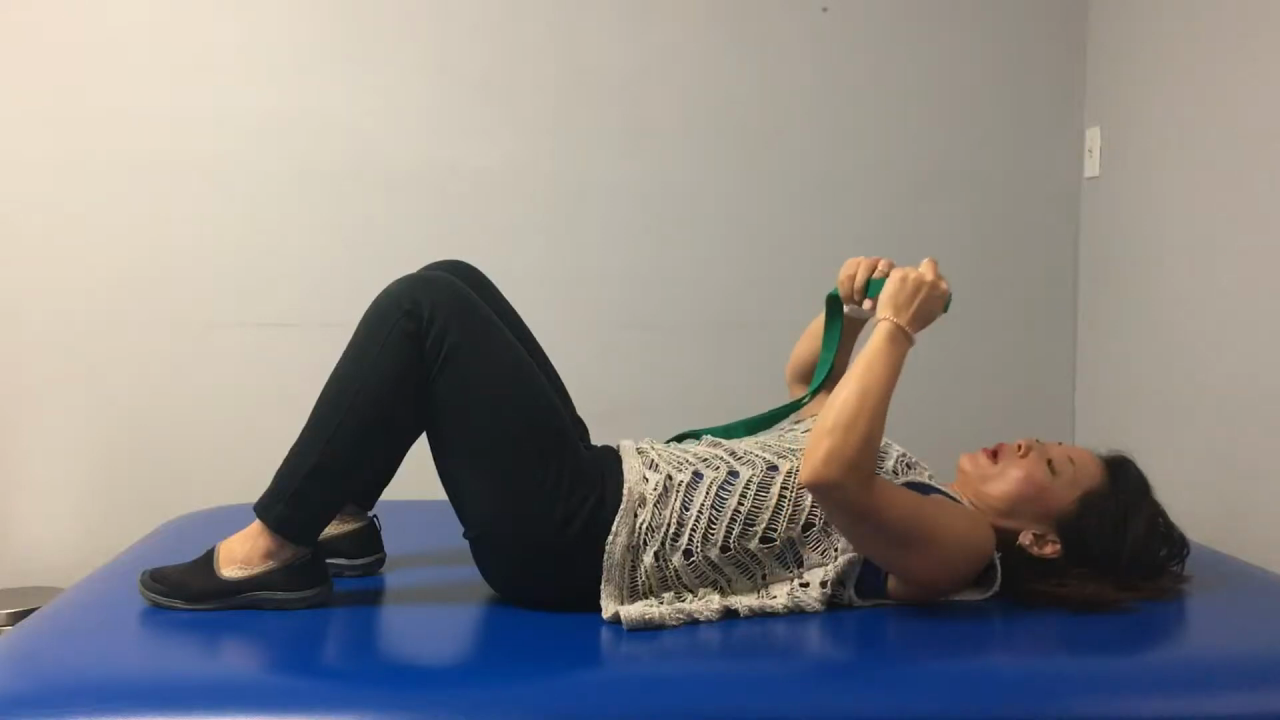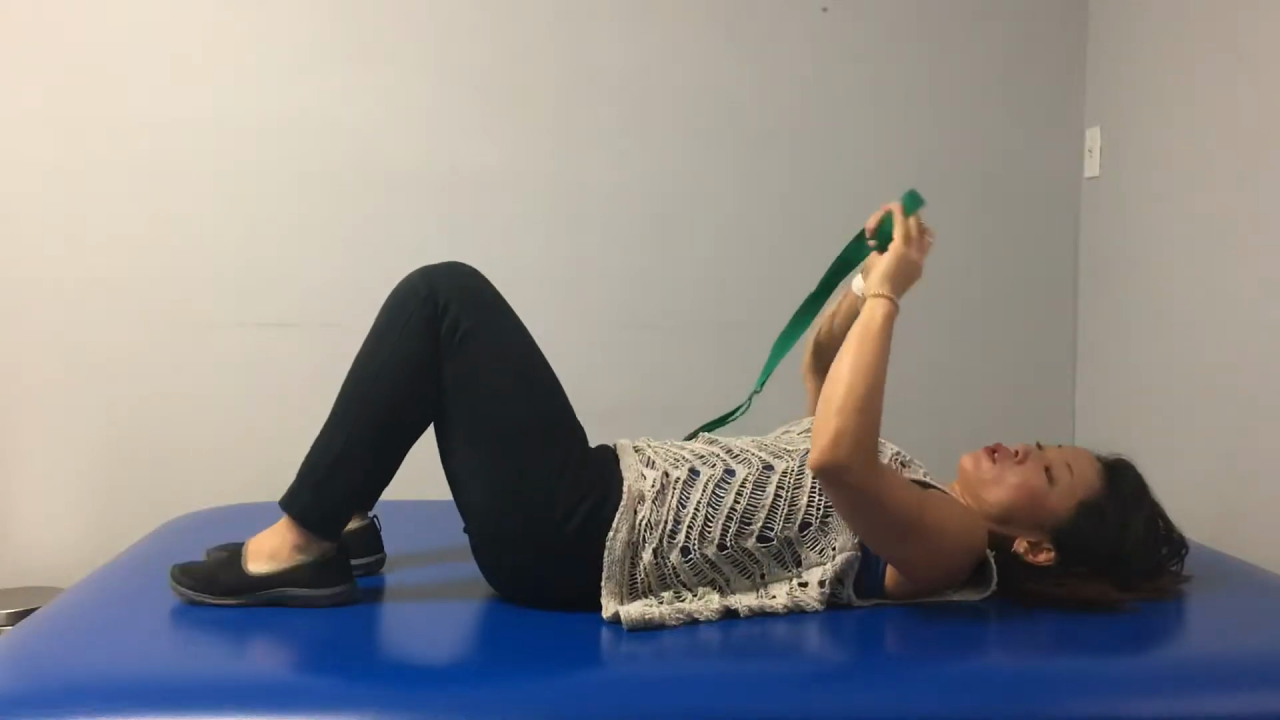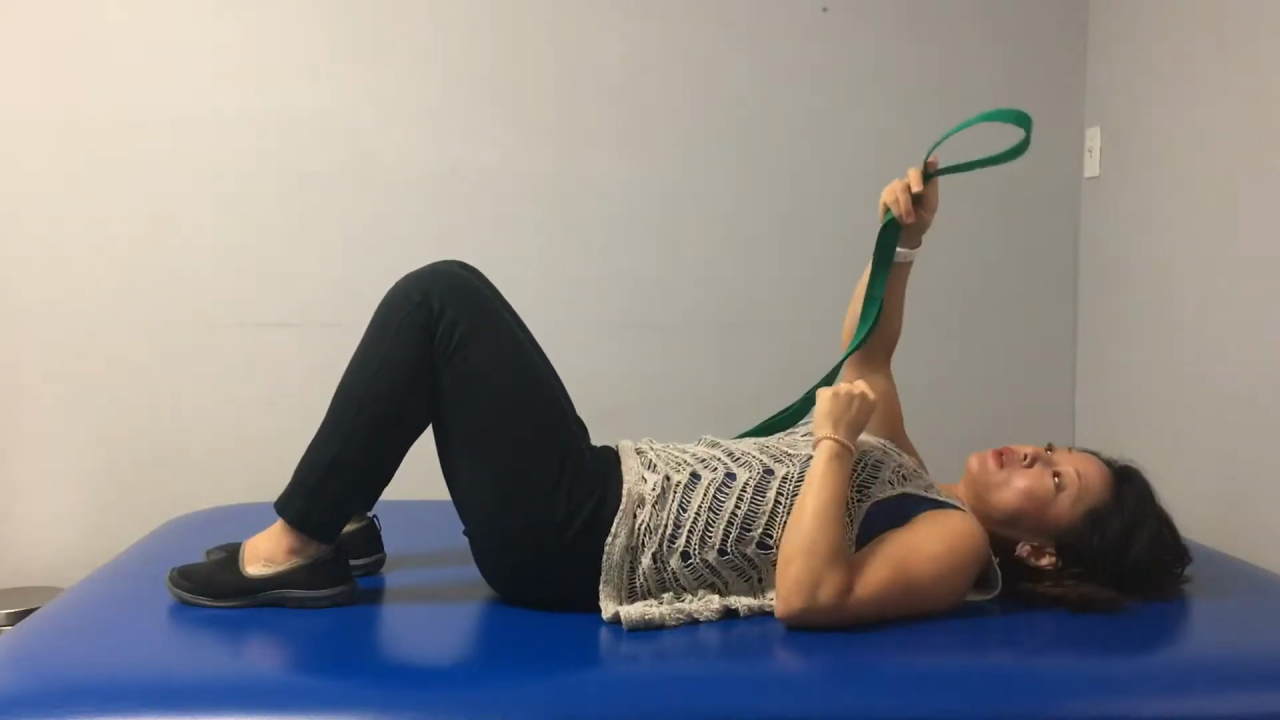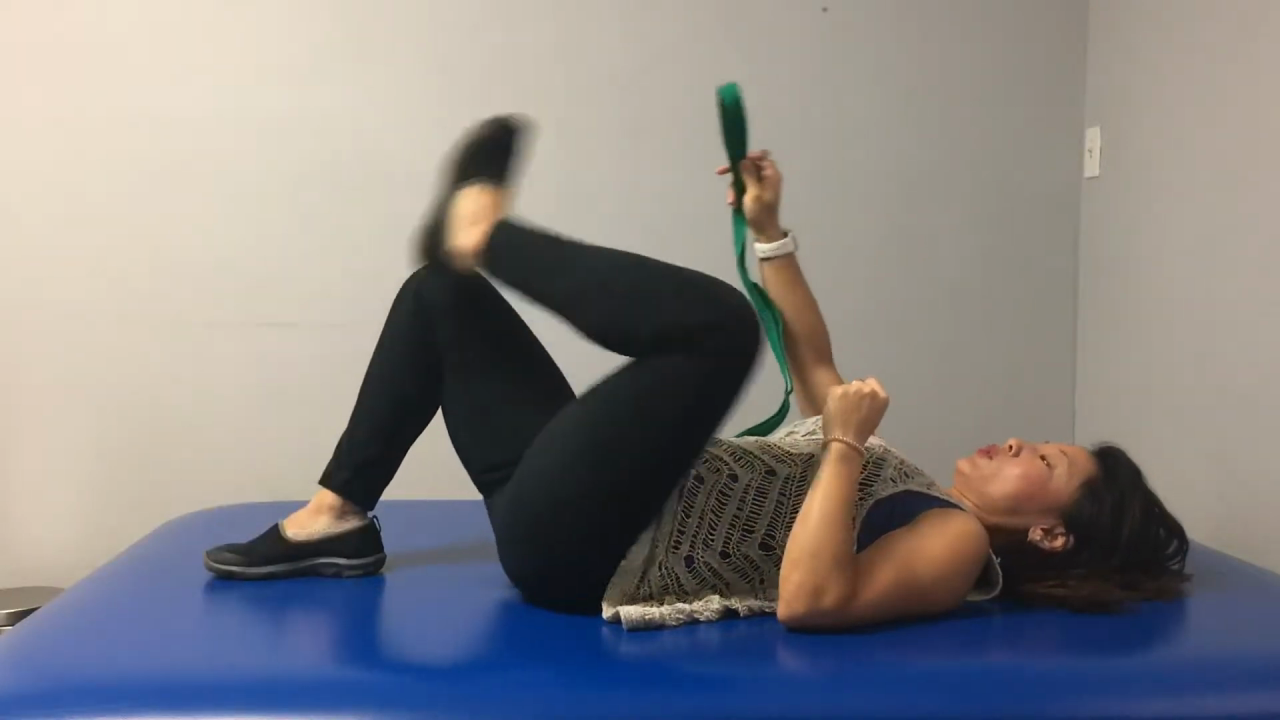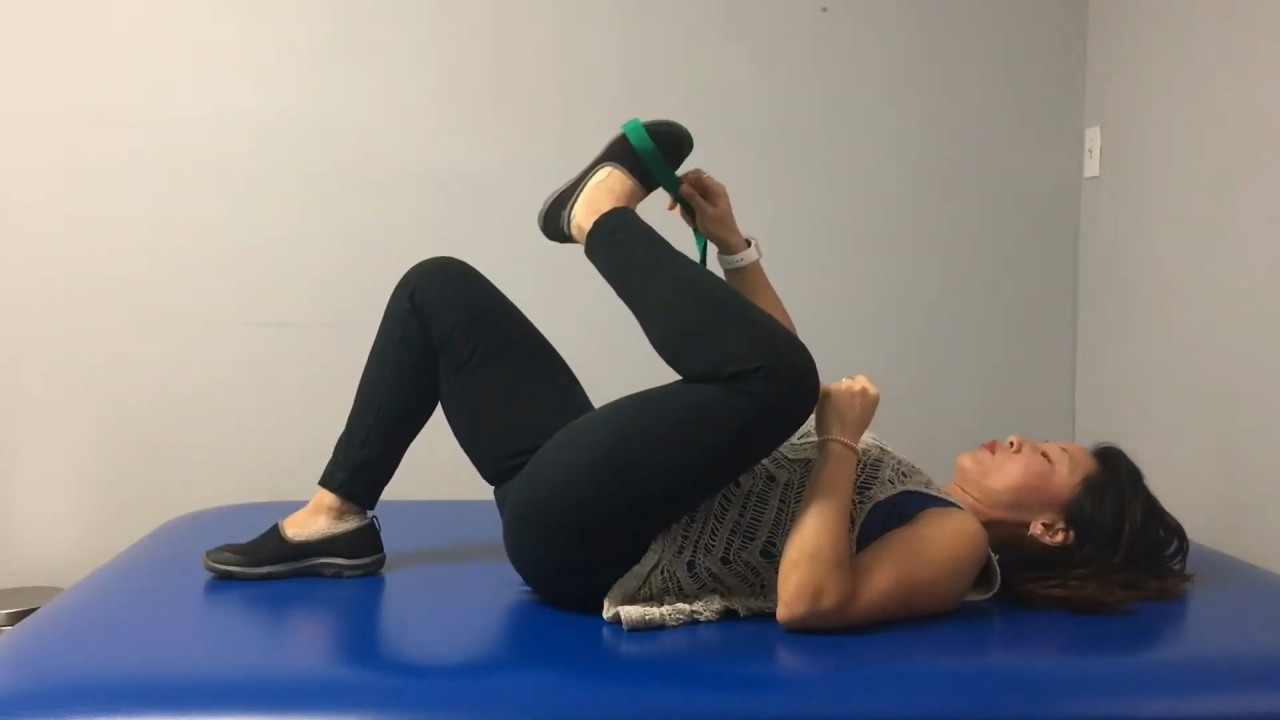
dt=1s
person 1, frame 1
left shoulder: (955, 547)
right shoulder: (923, 493)
left elbow: (825, 473)
right elbow: (806, 387)
left wrist: (897, 330)
right wrist: (849, 306)
left hip: (575, 546)
right hip: (604, 490)
left knee: (424, 307)
right knee: (451, 284)
left ankle: (274, 548)
right ankle: (338, 522)
person 1, frame 2
left shoulder: (946, 540)
right shoulder: (917, 484)
left elbow: (833, 461)
right elbow: (818, 364)
left wrist: (884, 298)
right wrist: (872, 270)
left hip: (572, 543)
right hip: (600, 497)
left knee: (441, 297)
right knee: (451, 294)
left ankle: (302, 544)
right ankle: (338, 524)
person 1, frame 3
left shoulder: (956, 545)
right shoulder: (911, 482)
left elbow: (806, 597)
right elbow: (866, 361)
left wrist: (834, 441)
right wrist: (903, 241)
left hip: (575, 546)
right hip: (601, 496)
left knee: (444, 295)
right knee: (445, 298)
left ankle: (299, 547)
right ankle: (333, 527)
person 1, frame 4
left shoulder: (956, 546)
right shoulder: (909, 489)
left elbow: (807, 600)
right elbow: (815, 366)
left wrist: (845, 446)
right wrist: (768, 229)
left hip: (572, 549)
right hip: (558, 509)
left knee: (720, 323)
right knee: (440, 295)
left ankle: (485, 232)
right ankle: (336, 519)
person 1, frame 5
left shoulder: (956, 543)
right shoulder: (914, 492)
left elbow: (807, 602)
right elbow: (798, 380)
left wrist: (839, 442)
right wrist: (730, 244)
left hip: (579, 545)
right hip: (564, 497)
left knee: (776, 377)
right knee: (440, 287)
left ankle: (600, 218)
right ankle: (338, 518)
